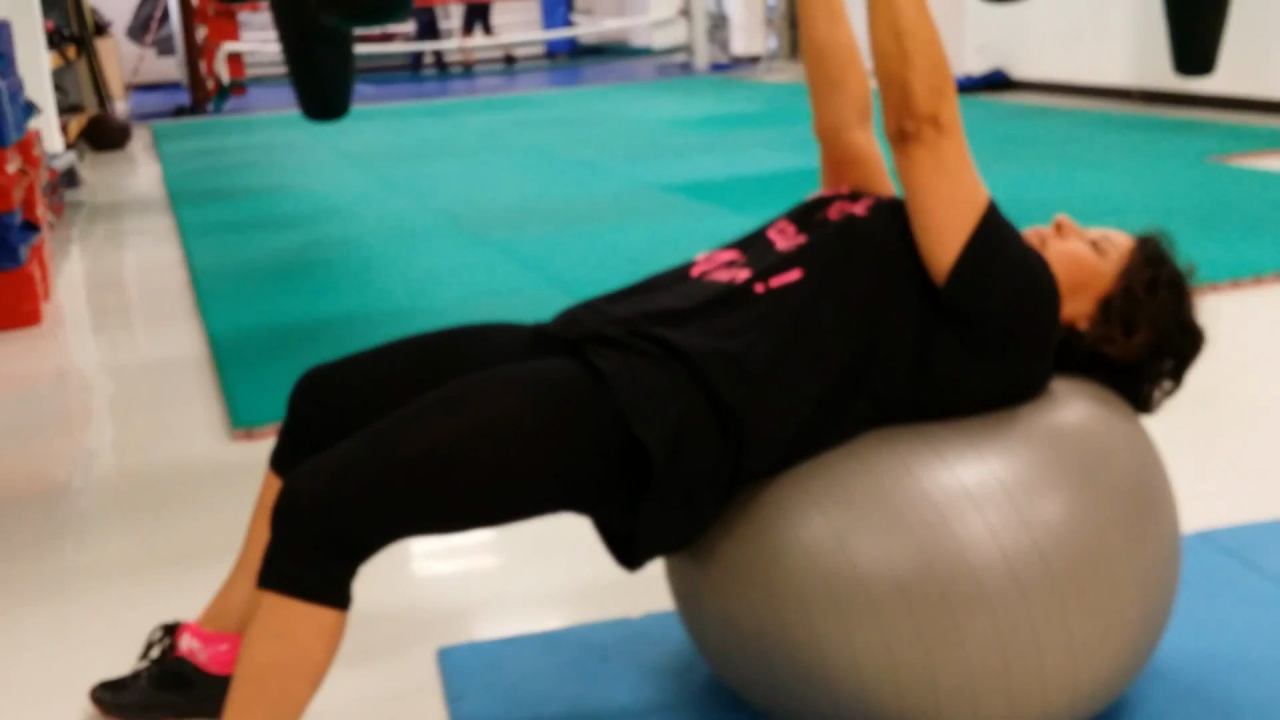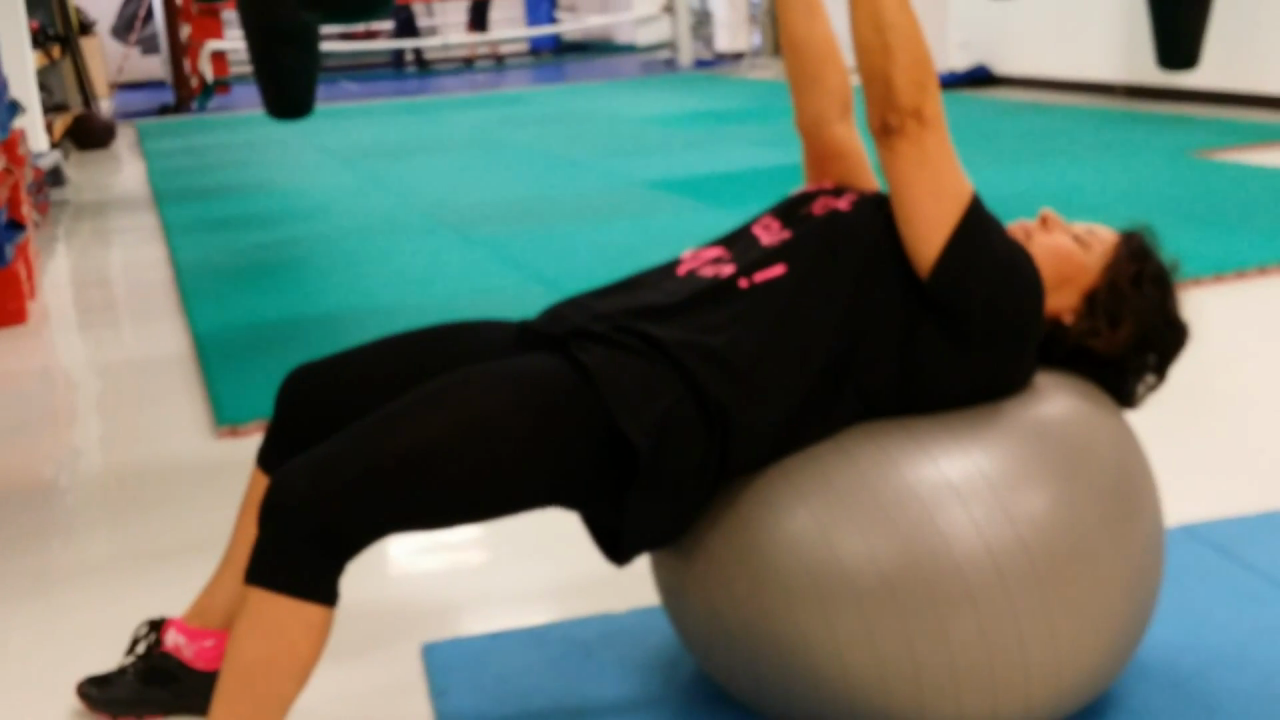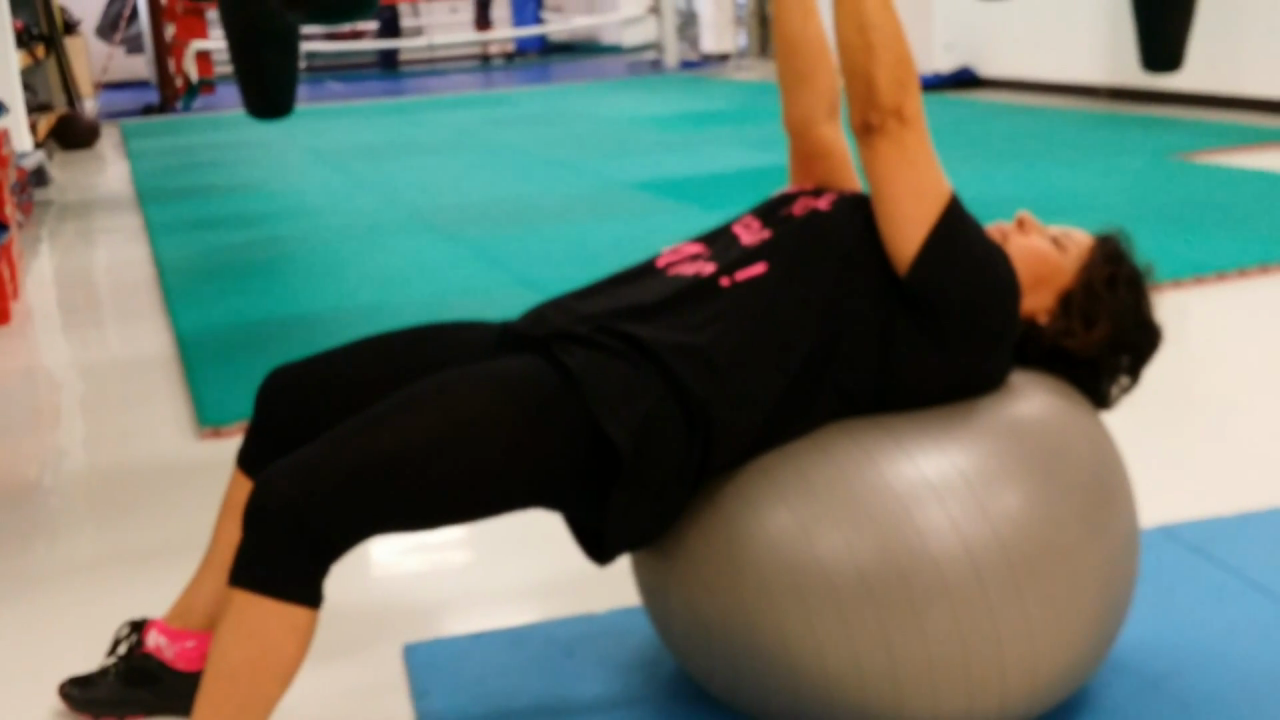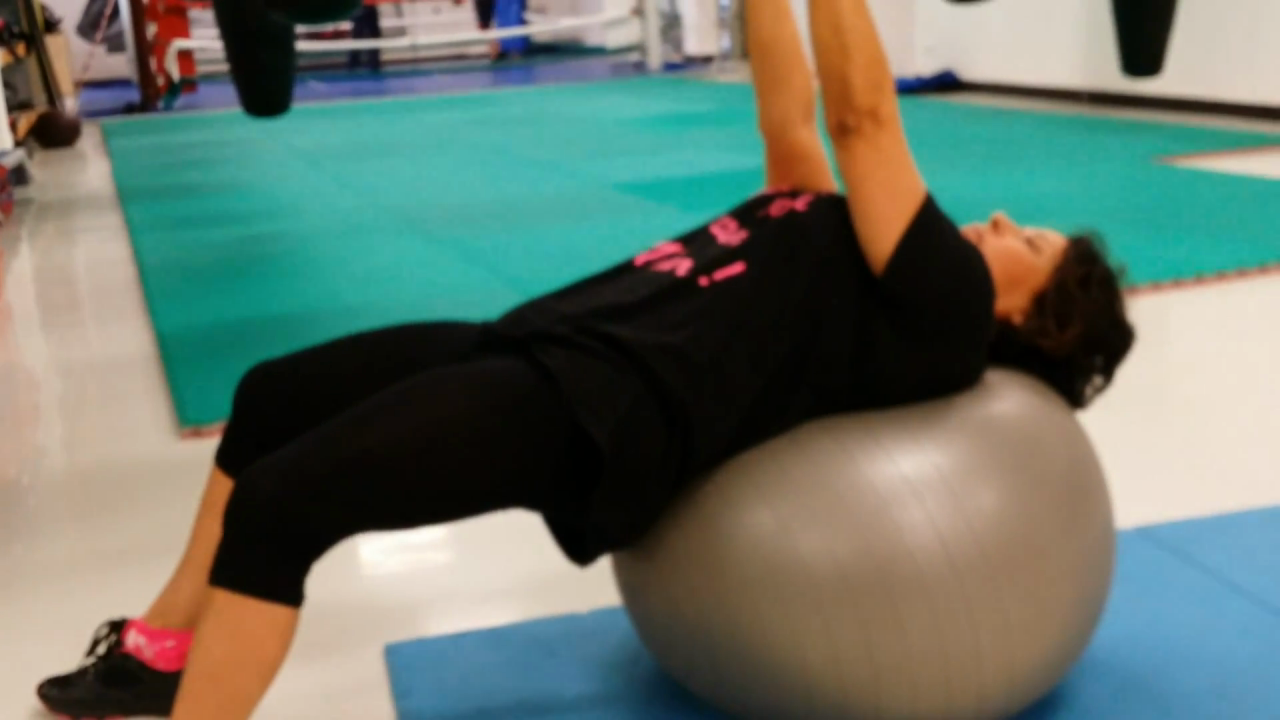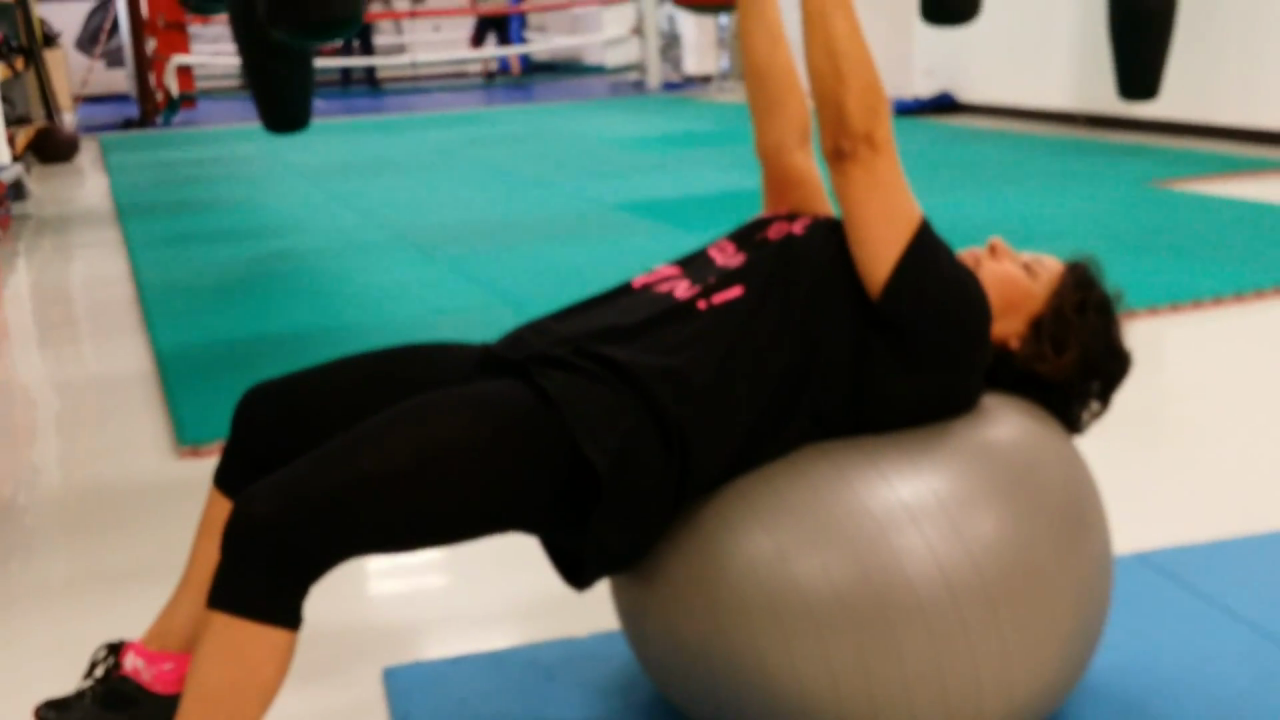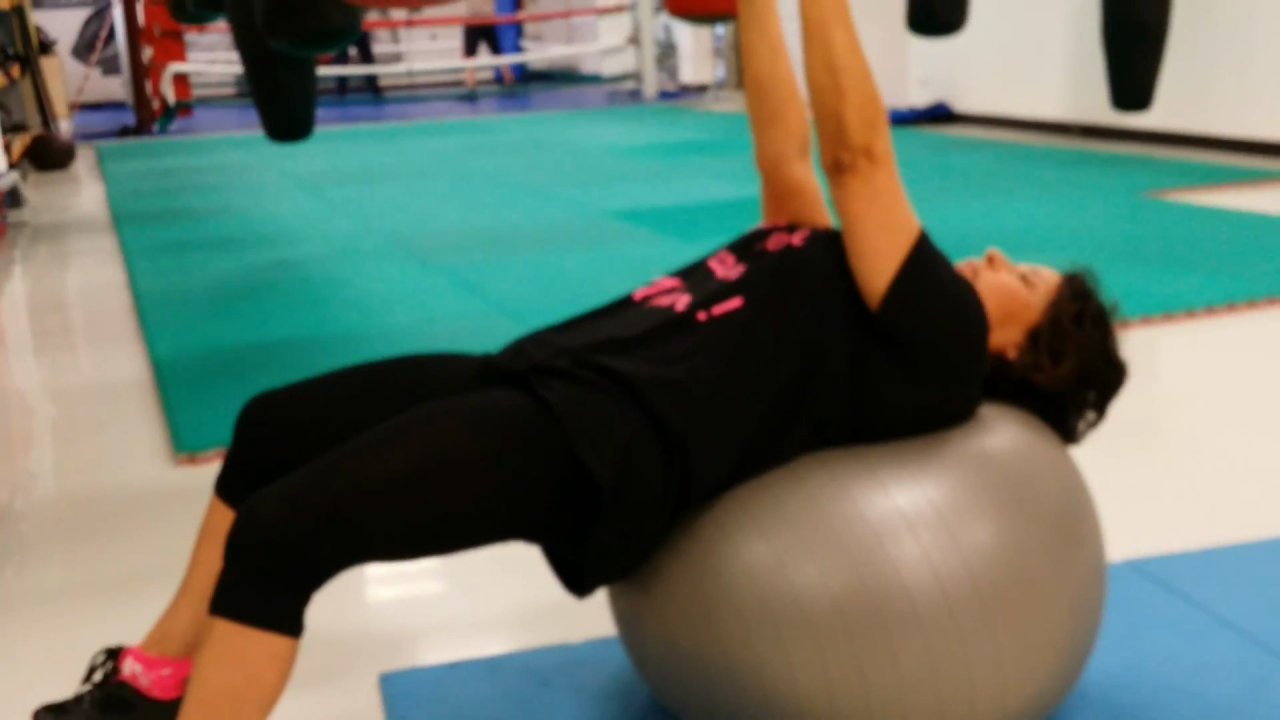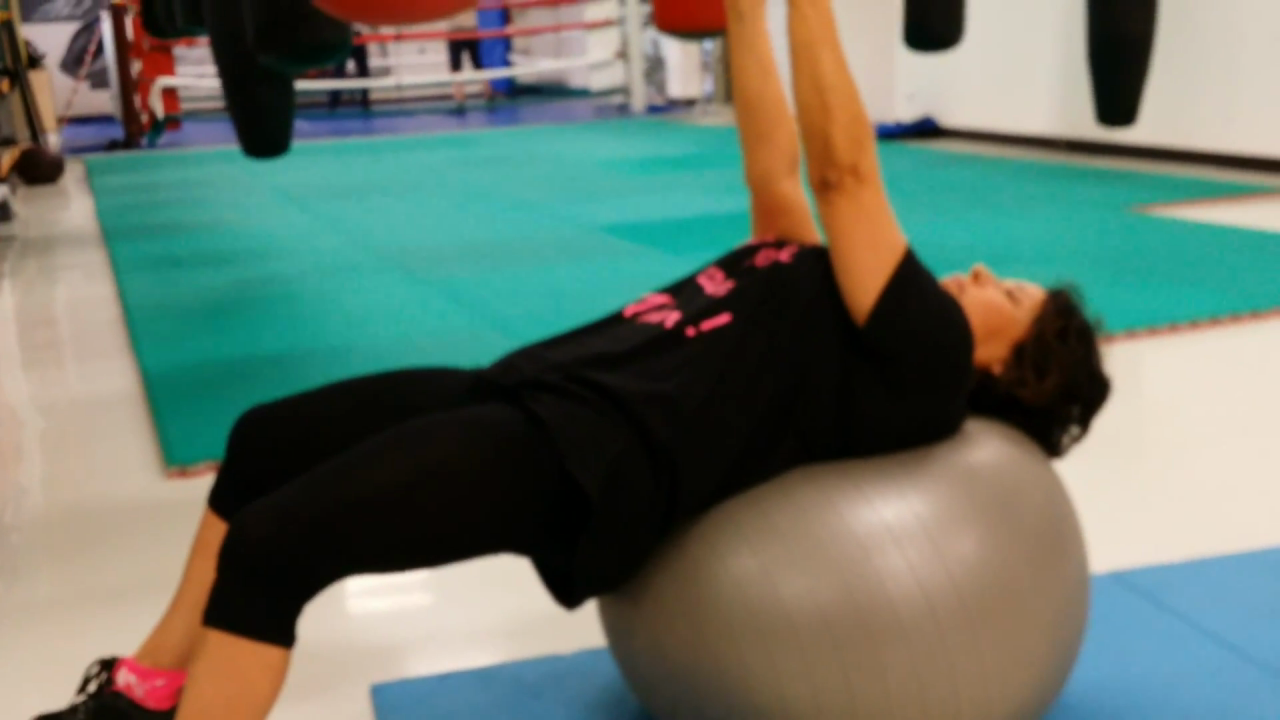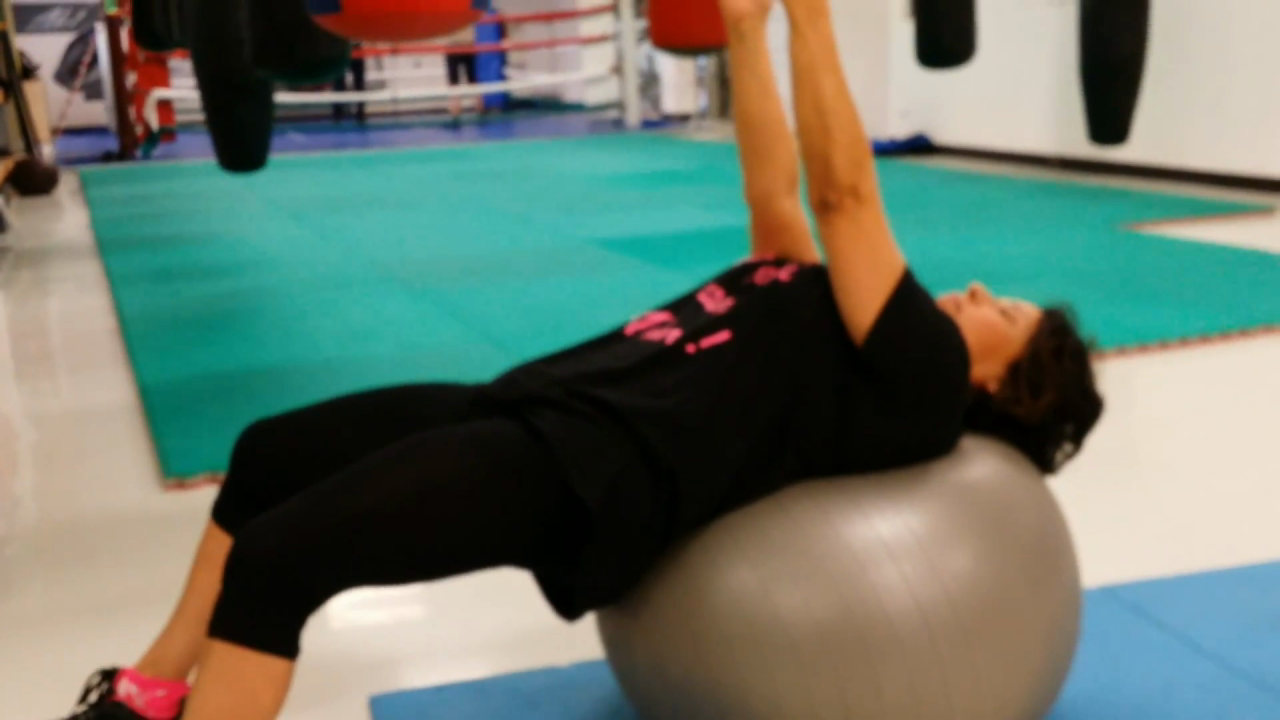
dt=0.4s
person 1, frame 1
left shoulder: (1008, 320)
right shoulder: (926, 259)
left elbow: (922, 123)
right elbow: (845, 119)
left hip: (658, 413)
right hip: (602, 350)
left knee: (325, 509)
right knee: (321, 403)
person 1, frame 2
left shoulder: (991, 314)
right shoulder: (905, 255)
left elbow: (907, 116)
right elbow: (826, 112)
left hip: (647, 409)
right hip: (589, 345)
left knee: (311, 503)
right knee: (310, 401)
person 1, frame 3
left shoulder: (971, 311)
right shoulder: (889, 256)
left elbow: (886, 116)
right elbow: (816, 114)
left hip: (627, 408)
right hip: (570, 346)
left knee: (298, 507)
right knee: (288, 403)
person 1, frame 4
left shoulder: (945, 310)
right shoulder: (869, 258)
left elbow: (861, 117)
right elbow: (792, 117)
left hip: (605, 410)
right hip: (551, 347)
left knee: (279, 505)
right knee: (269, 400)
person 1, frame 5
left shoulder: (940, 333)
right shoulder: (862, 279)
left elbow: (857, 139)
right elbow: (787, 140)
left hip: (602, 433)
right hip: (550, 370)
left knee: (279, 526)
right knee: (267, 418)
person 1, frame 6
left shoulder: (939, 343)
right shoulder: (862, 291)
left elbow: (856, 154)
right elbow: (788, 157)
left hip: (601, 444)
right hip: (551, 379)
left knee: (280, 534)
right knee: (270, 427)
person 1, frame 7
left shoulder: (927, 358)
right shoulder: (855, 310)
left elbow: (842, 173)
right elbow: (777, 174)
left hip: (592, 456)
right hip: (545, 394)
left knee: (275, 547)
right knee: (262, 442)
person 1, frame 8
left shoulder: (922, 379)
right shoulder: (841, 324)
left elbow: (844, 194)
right elbow: (776, 193)
left hip: (594, 473)
right hip: (543, 412)
left knee: (276, 558)
right knee: (268, 454)
